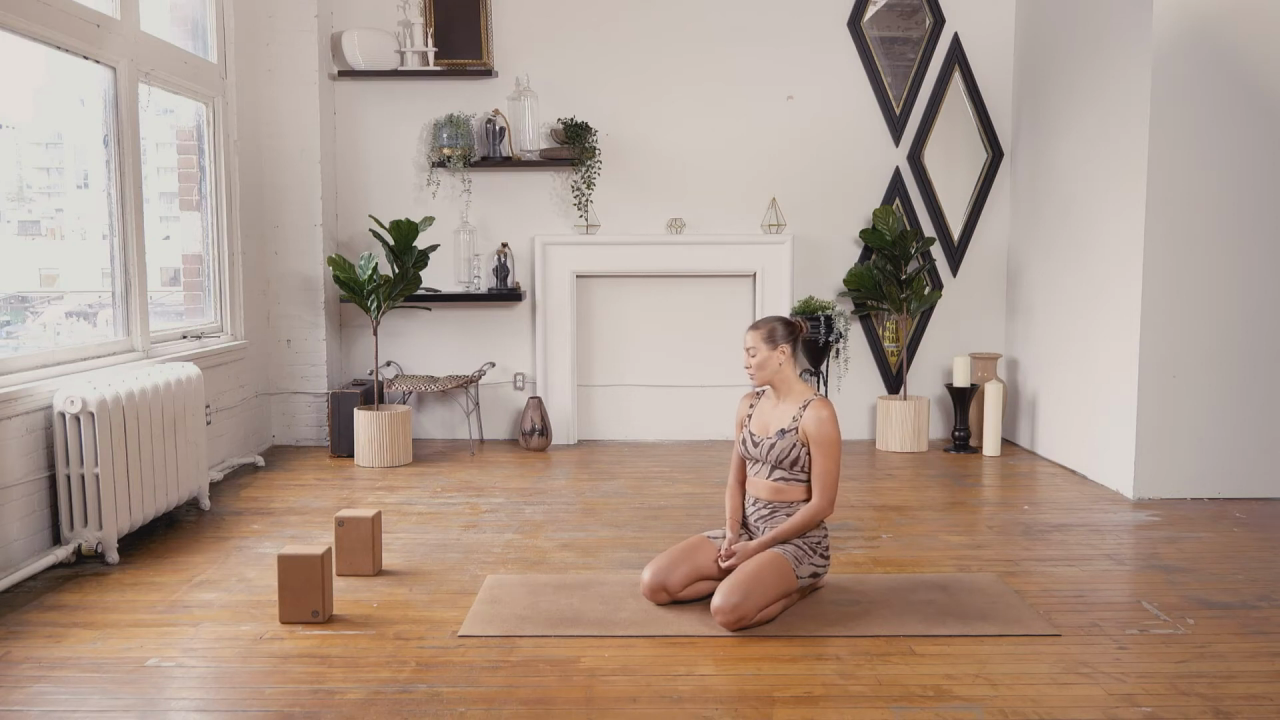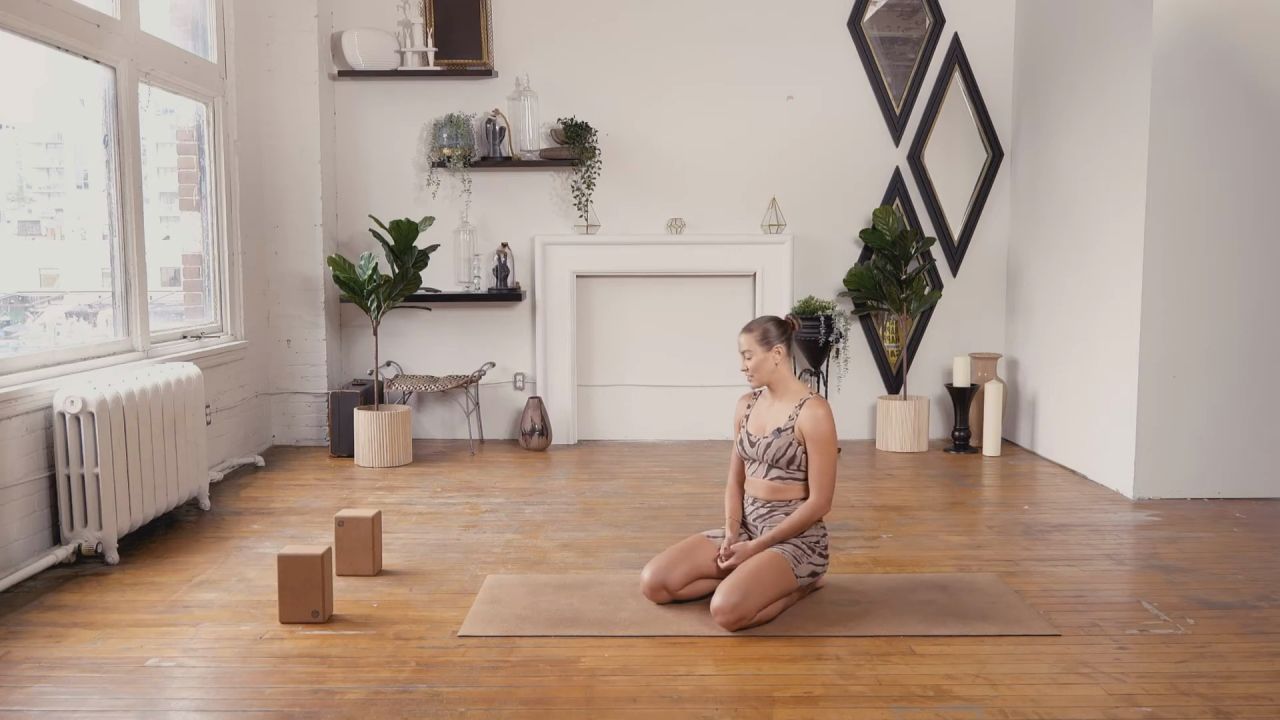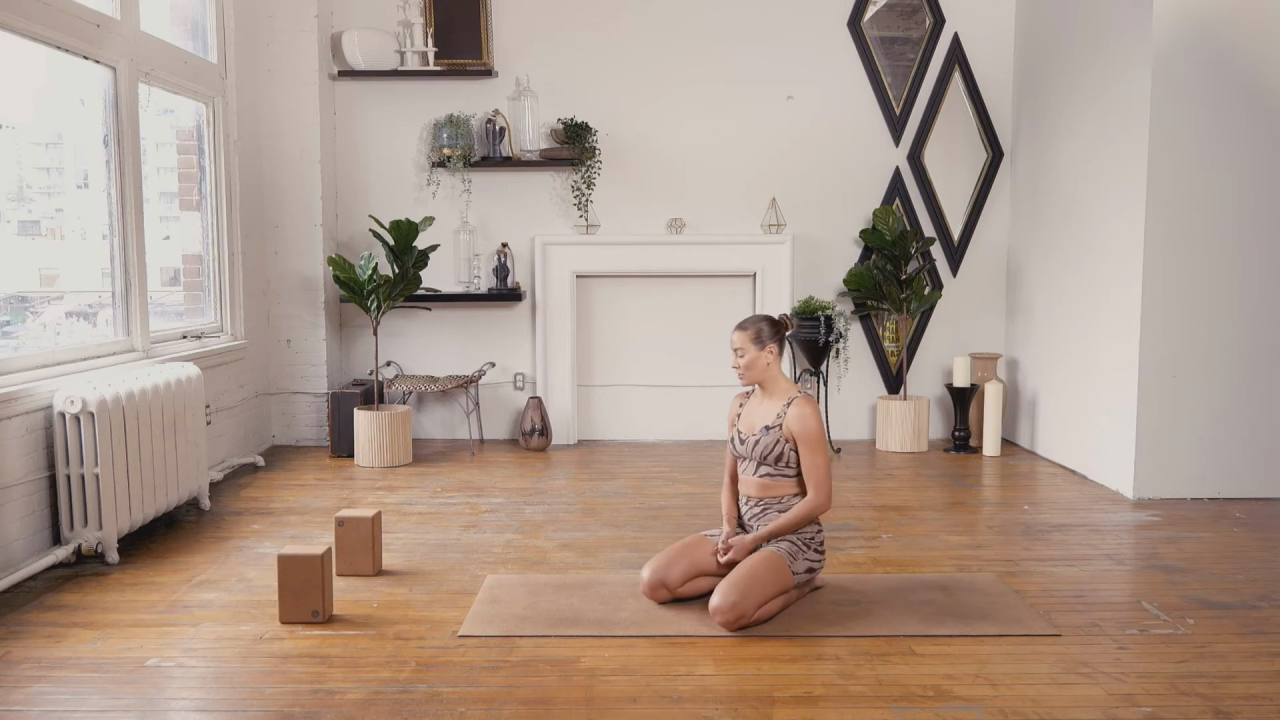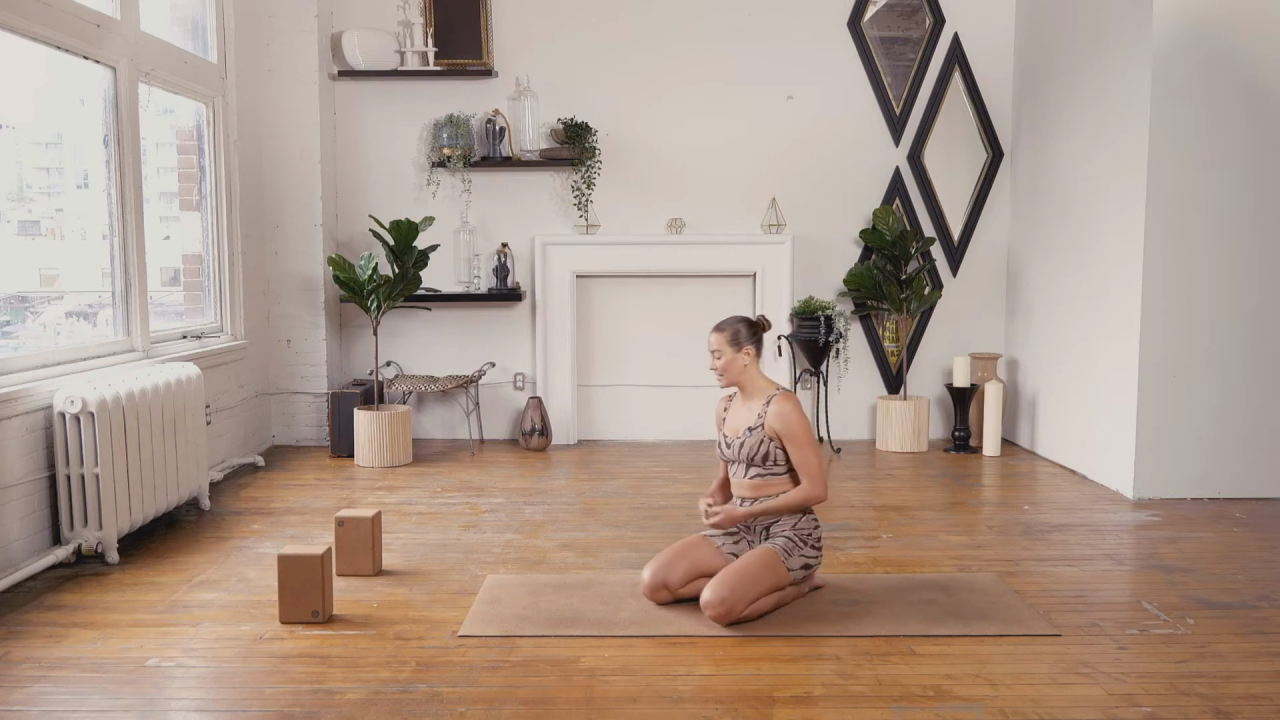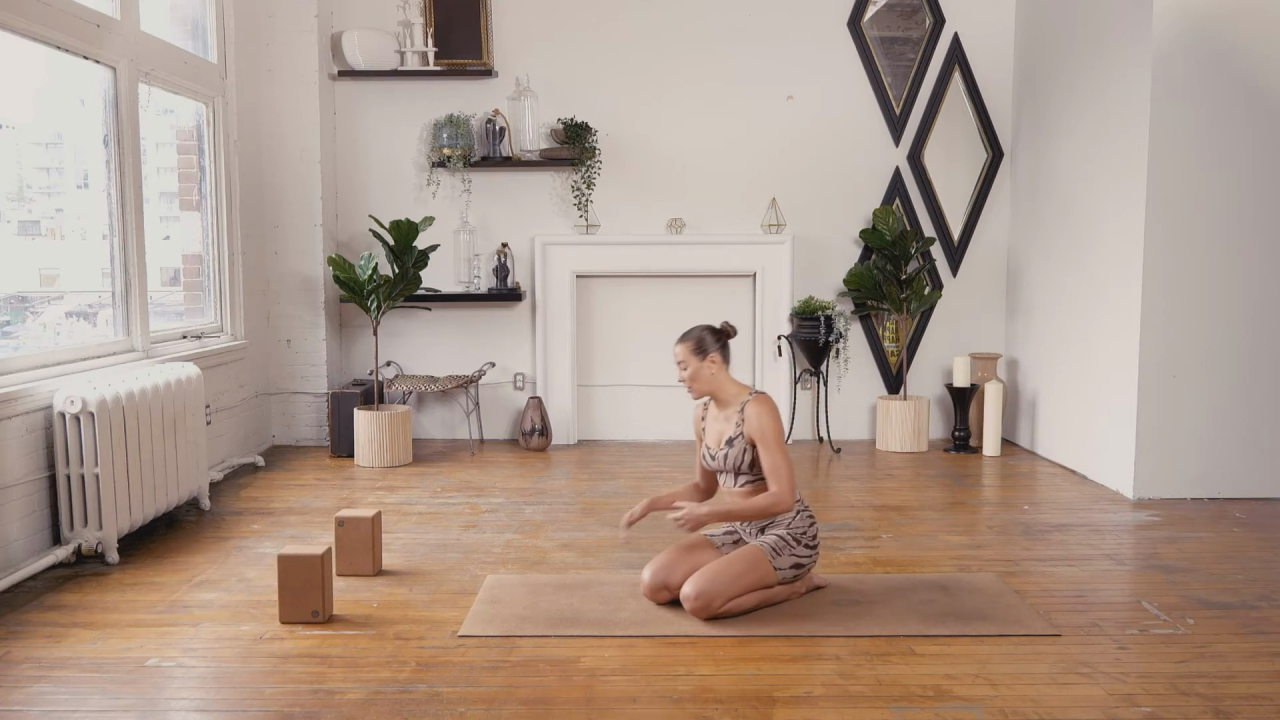
dt=0.2s
person 1, frame 1
left shoulder: (817, 413)
right shoulder: (749, 404)
left elbow: (822, 504)
left wrist: (757, 547)
right wrist: (732, 532)
left hip: (797, 538)
right hip: (747, 527)
left knee: (727, 609)
right knee: (654, 584)
left ankle: (799, 584)
right ankle: (752, 578)
person 1, frame 2
left shoulder: (813, 412)
right shoulder: (746, 405)
left elbow: (820, 502)
left wrist: (756, 547)
right wrist: (732, 533)
left hip: (796, 538)
right hip: (747, 528)
left knee: (727, 610)
right knee: (653, 583)
left ankle: (799, 584)
right ankle: (750, 577)
person 1, frame 3
left shoulder: (801, 410)
right shoulder: (740, 404)
left elbow: (820, 499)
left wrist: (753, 540)
right wrist: (729, 527)
left hip: (792, 537)
right hip: (744, 528)
left knee: (726, 611)
right knee: (653, 582)
left ankle: (798, 583)
right ankle: (748, 577)
person 1, frame 4
left shoulder: (782, 406)
right shoulder: (726, 406)
left elbow: (816, 491)
left wrist: (743, 513)
right wrist: (710, 500)
left hip: (790, 535)
right hip: (743, 532)
left knee: (717, 606)
right knee: (654, 583)
left ankle: (796, 584)
right ankle: (748, 576)
person 1, frame 5
left shoulder: (757, 411)
right shoulder: (702, 414)
left elbow: (782, 499)
right elbow: (704, 486)
left wrist: (707, 514)
right wrist: (653, 502)
left hip: (786, 533)
right hip: (742, 532)
left knee: (697, 598)
right knee: (654, 585)
left ankle: (796, 584)
right ankle: (766, 576)
